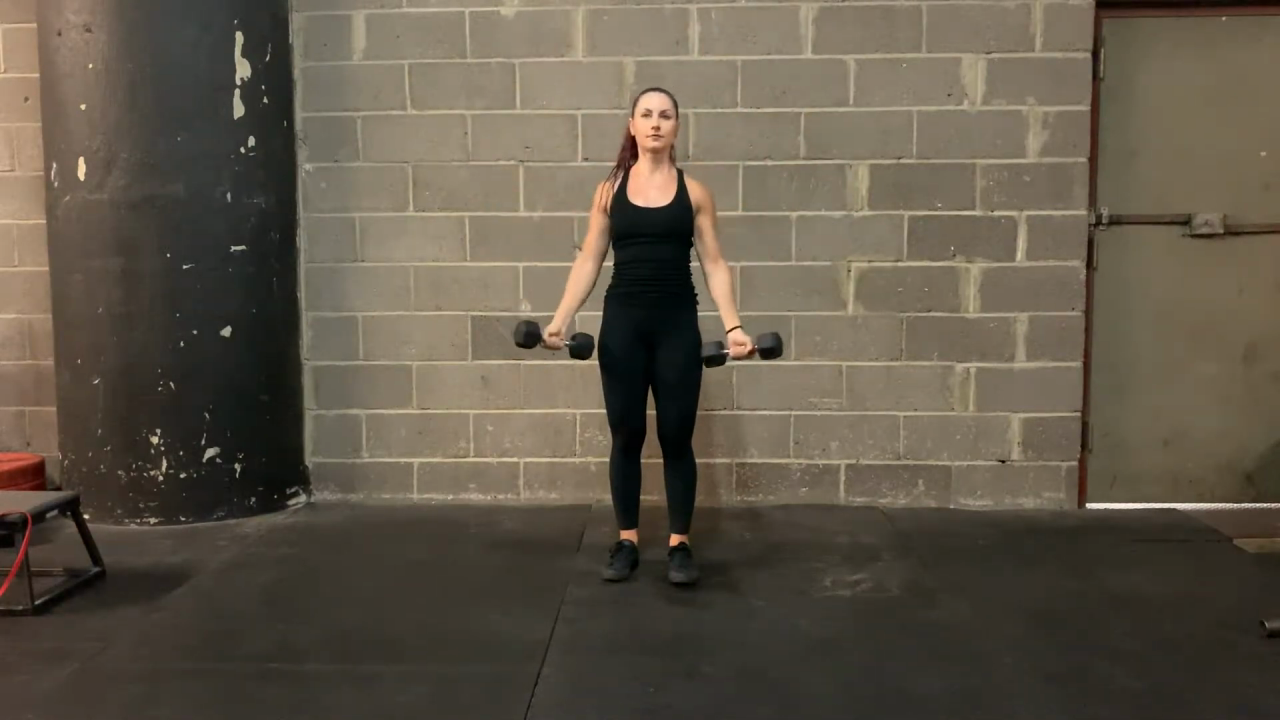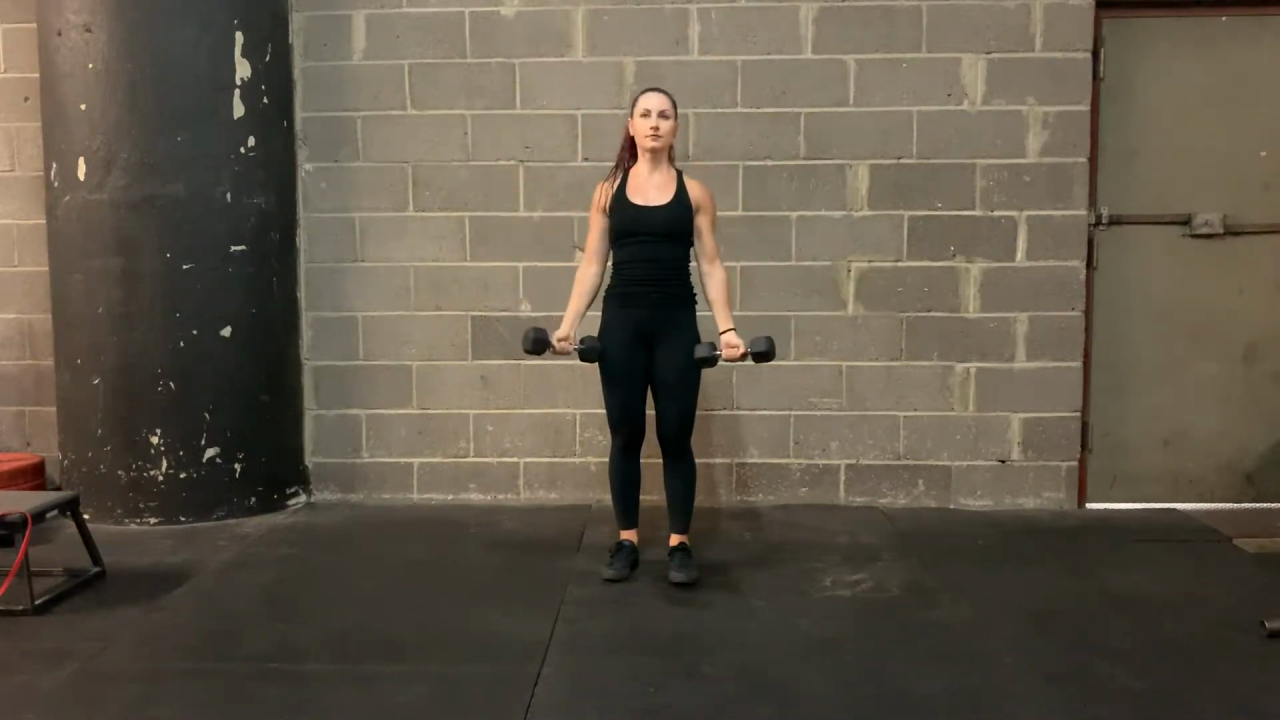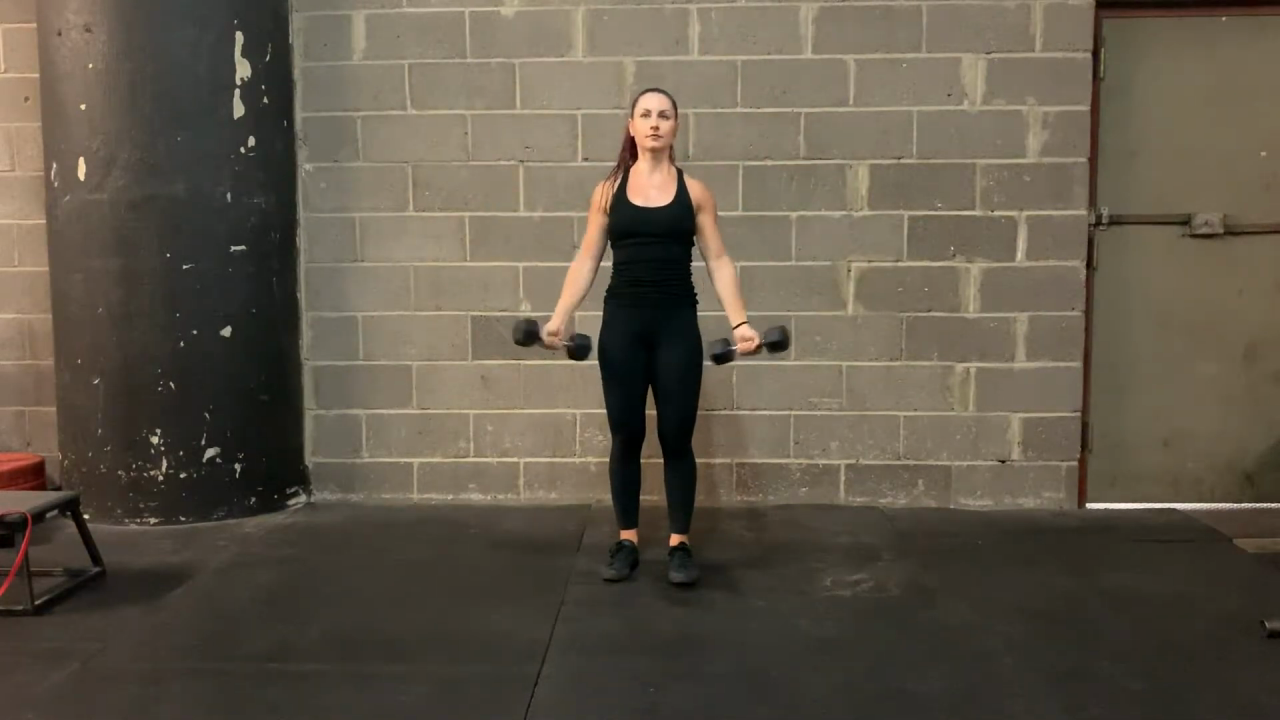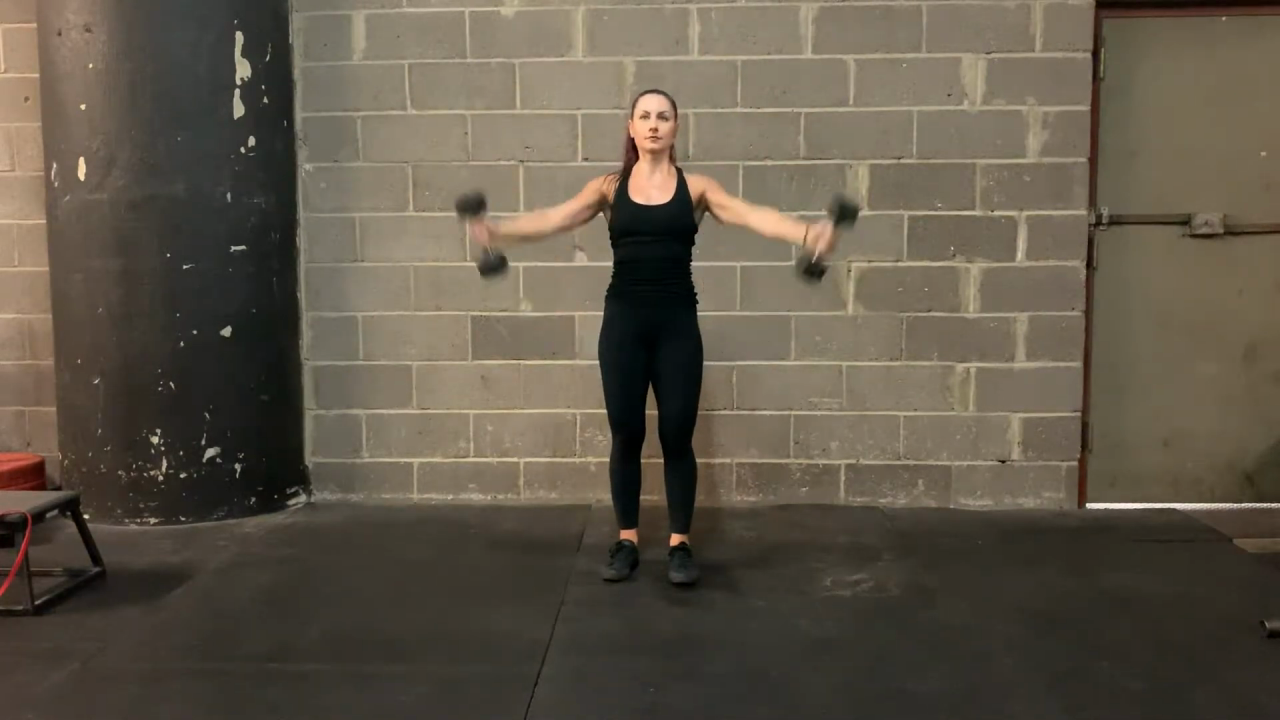
dt=0.3s
person 1, frame 1
left shoulder: (694, 191)
right shoulder: (610, 189)
left elbow: (714, 263)
right elbow: (588, 260)
left wrist: (733, 325)
right wrist: (560, 319)
left hip: (677, 322)
right hip: (622, 321)
left knee: (677, 438)
right knee: (626, 436)
left ankle: (679, 544)
right ankle: (626, 541)
person 1, frame 2
left shoulder: (694, 191)
right shoulder: (609, 190)
left elbow: (711, 264)
right elbow: (592, 263)
left wrist: (726, 328)
right wrist: (569, 323)
left hip: (676, 323)
right hip: (621, 321)
left knee: (676, 437)
right knee: (625, 436)
left ankle: (679, 544)
right ankle: (626, 541)
person 1, frame 3
left shoulder: (695, 191)
right shoulder: (608, 189)
left elbow: (718, 260)
right elbow: (586, 259)
left wrist: (739, 322)
right wrist: (559, 317)
left hip: (677, 322)
right hip: (622, 321)
left knee: (676, 438)
right knee: (625, 437)
left ankle: (679, 544)
right ankle: (626, 541)
person 1, frame 4
left shoulder: (695, 187)
right shoulder: (610, 186)
left elbow: (750, 213)
right elbow: (558, 216)
left wrist: (804, 233)
right wrist: (502, 229)
left hip: (677, 322)
right hip: (624, 320)
left knee: (676, 436)
right knee: (626, 434)
left ankle: (680, 544)
right ankle: (626, 541)
